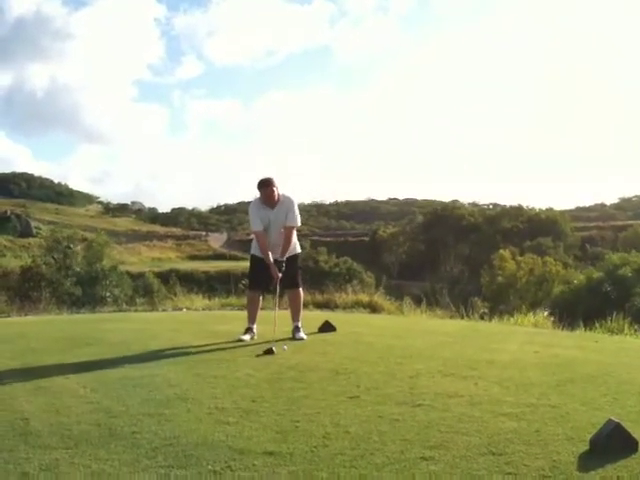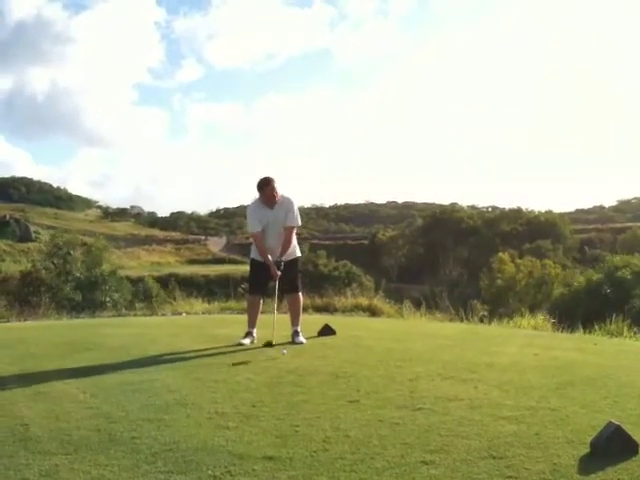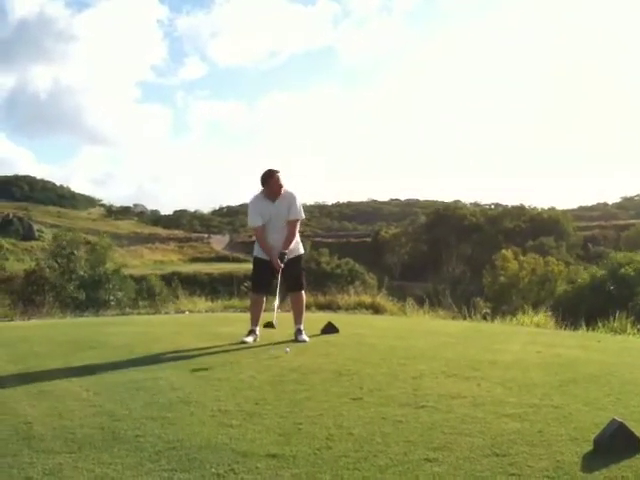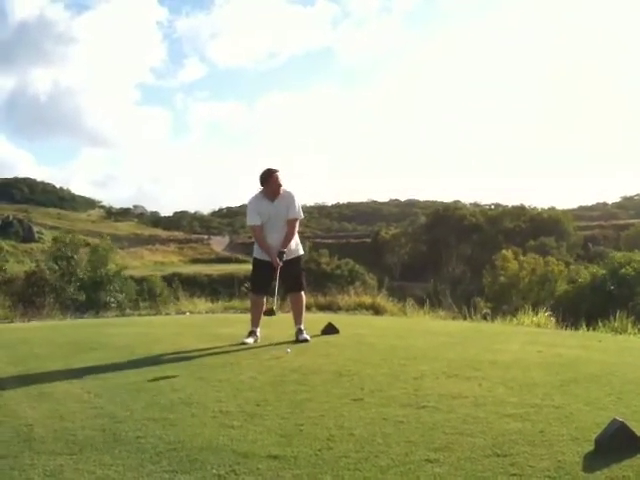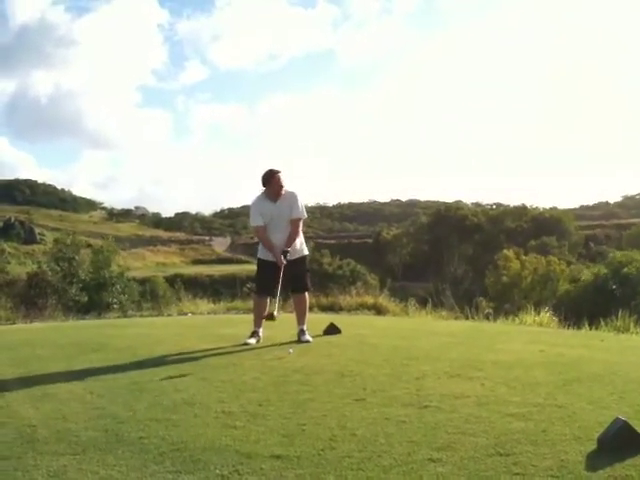
dt=0.2s
person 1, frame 1
left shoulder: (289, 203)
right shoulder: (254, 207)
left elbow: (289, 233)
right elbow: (260, 238)
left wrist: (281, 259)
right wrist: (271, 265)
left hip: (289, 252)
right hip: (261, 254)
left knee: (295, 288)
right knee: (254, 289)
left ankle: (297, 327)
right ankle: (251, 328)
person 1, frame 2
left shoulder: (288, 203)
right shoulder: (253, 209)
left elbow: (290, 233)
right elbow: (257, 239)
left wrist: (281, 258)
right wrist: (270, 264)
left hip: (288, 255)
right hip: (261, 257)
left knee: (294, 292)
right knee: (254, 293)
left ankle: (296, 331)
right ankle: (251, 332)
person 1, frame 3
left shoulder: (291, 198)
right shoulder: (255, 203)
left elbow: (294, 227)
right elbow: (258, 233)
left wrist: (284, 251)
right wrist: (272, 257)
left hip: (291, 252)
right hip: (264, 254)
left knee: (297, 290)
right knee: (257, 292)
left ankle: (299, 329)
right ankle: (254, 330)
person 1, frame 4
left shoulder: (290, 197)
right shoulder: (254, 203)
left elbow: (293, 226)
right elbow: (257, 233)
left wrist: (283, 250)
right wrist: (271, 255)
left hip: (291, 253)
right hip: (263, 255)
left knee: (297, 290)
right knee: (257, 293)
left ankle: (300, 329)
right ankle: (254, 331)
person 1, frame 5
left shoulder: (292, 198)
right shoulder: (257, 205)
left elbow: (297, 226)
right elbow: (261, 234)
left wrist: (286, 249)
right wrist: (276, 254)
left hip: (295, 253)
right hip: (267, 256)
left knee: (300, 291)
right knee: (261, 294)
left ankle: (302, 330)
right ankle: (257, 331)
